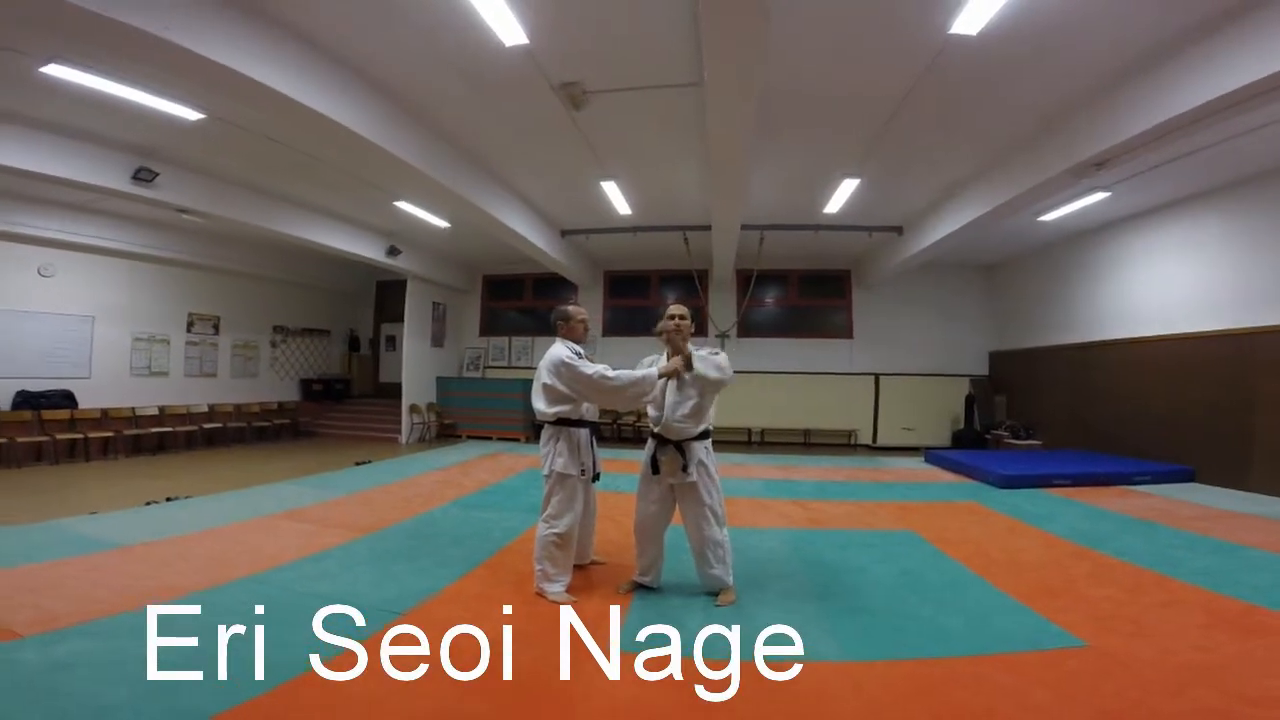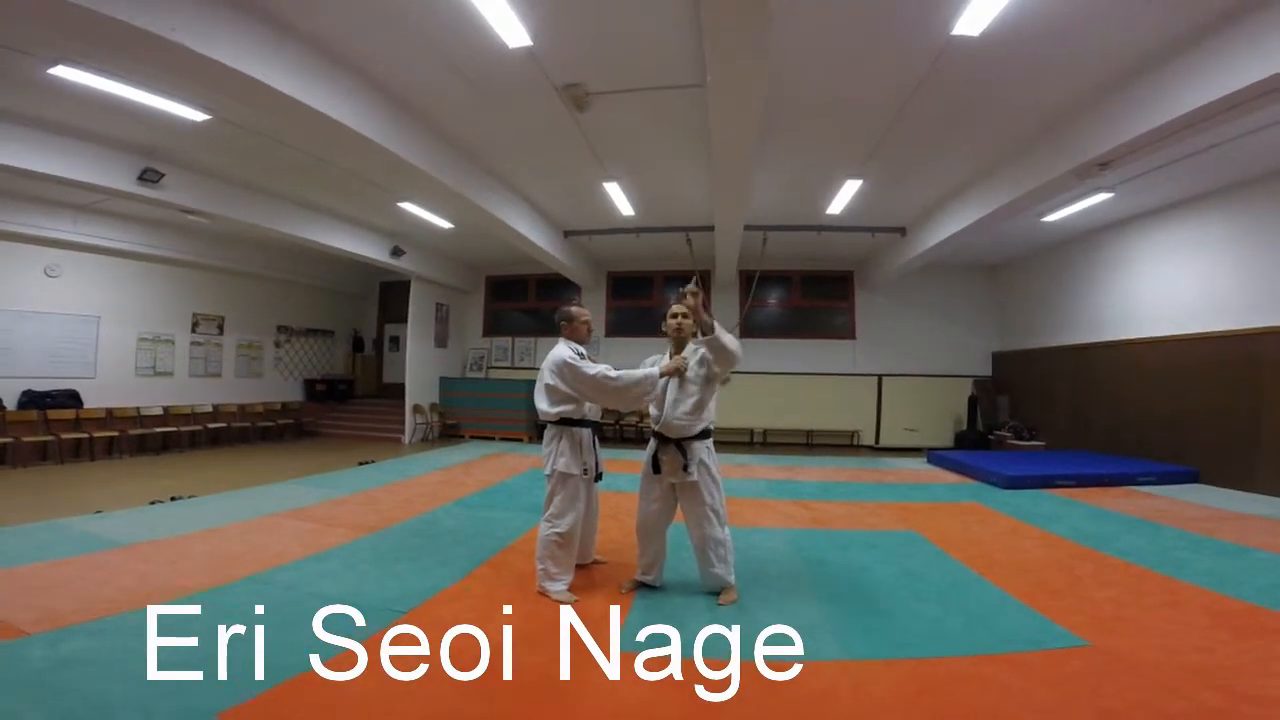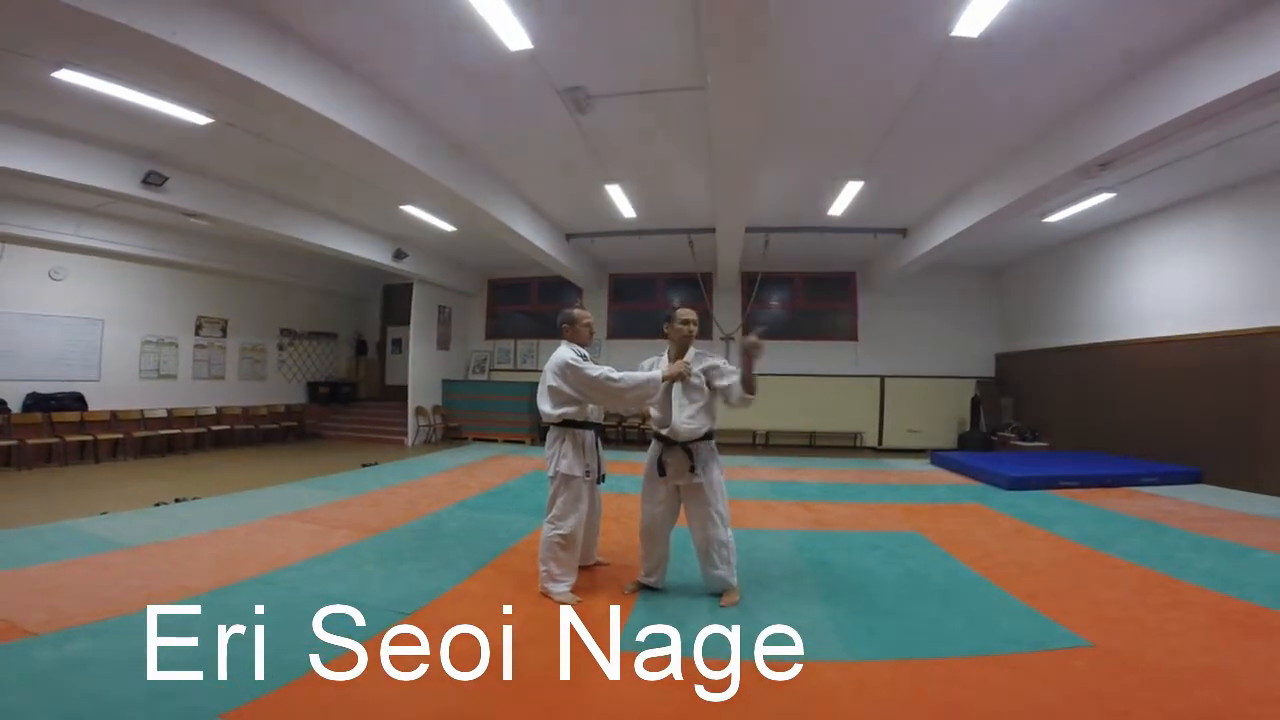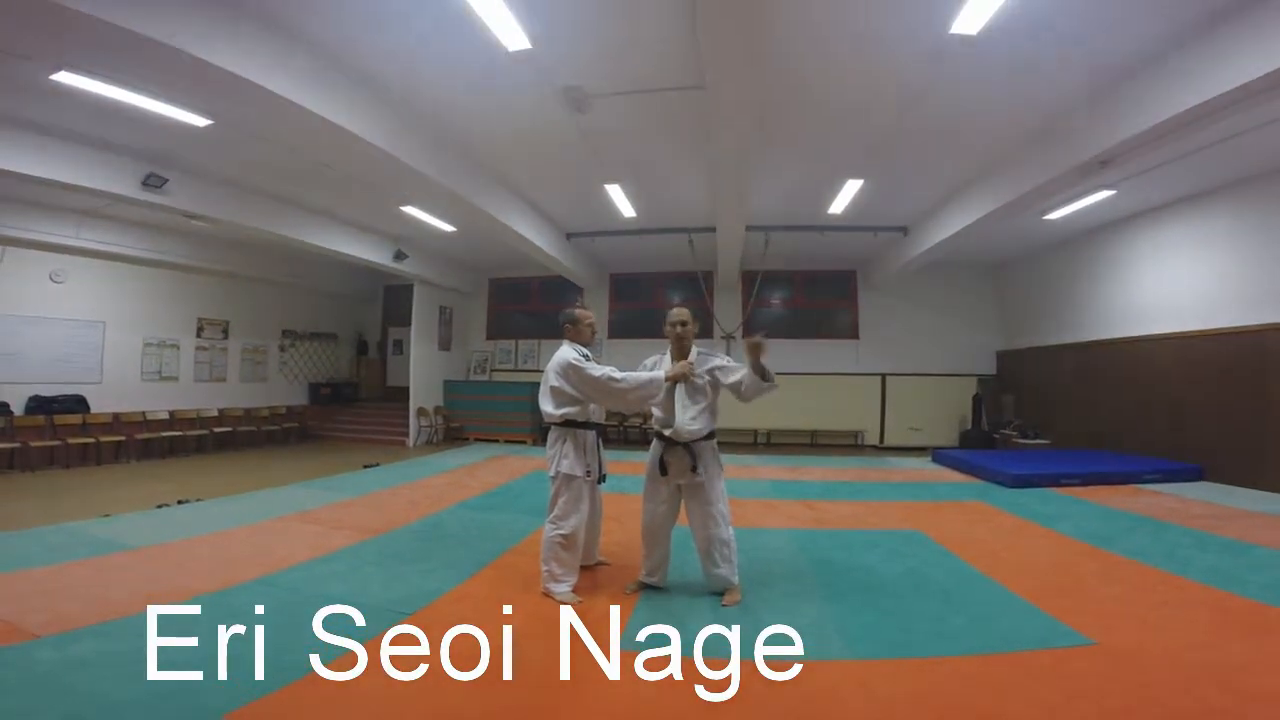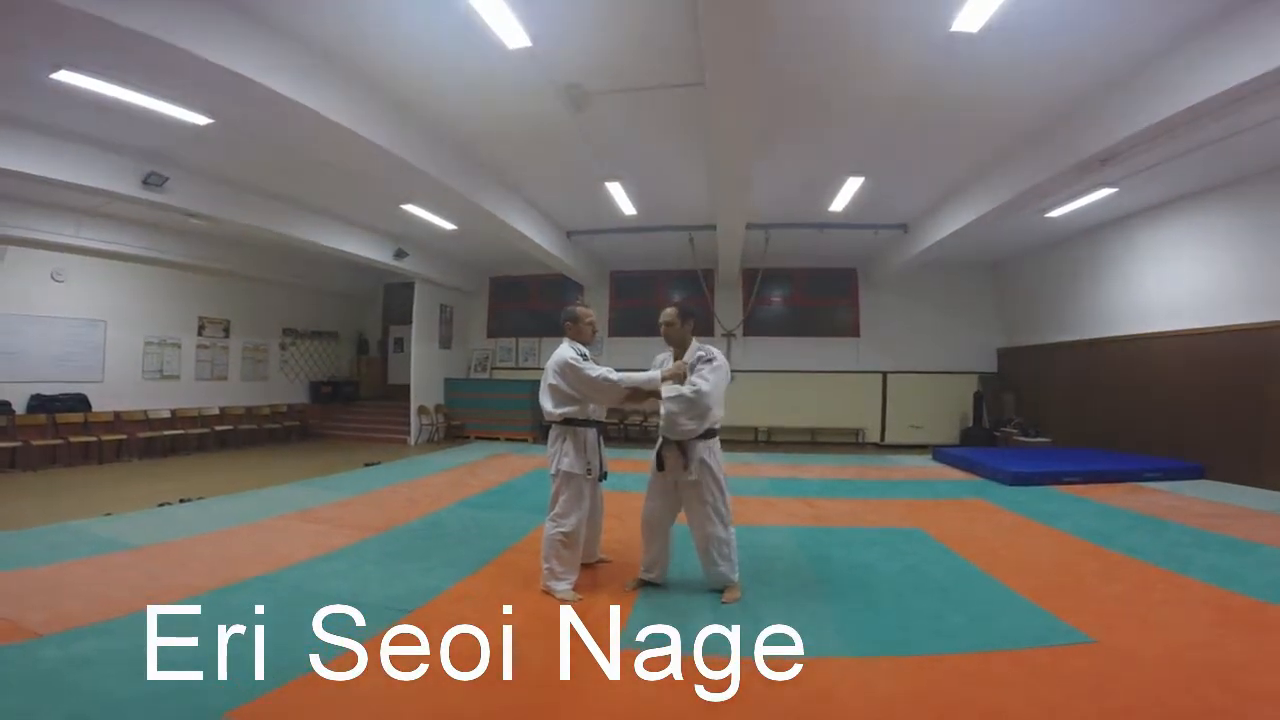
dt=0.4s
person 1, frame 1
left shoulder: (708, 357)
right shoulder: (650, 363)
left elbow: (720, 375)
left wrist: (681, 350)
left hip: (694, 452)
right hip: (658, 451)
left knee: (707, 523)
right knee: (647, 520)
left ankle: (722, 582)
right ankle: (645, 576)
person 1, frame 2
left shoulder: (706, 357)
right shoulder: (653, 363)
left elbow: (730, 353)
left wrist: (702, 315)
left hip: (695, 452)
right hip: (659, 450)
left knee: (708, 522)
right knee: (649, 520)
left ankle: (724, 581)
right ankle: (647, 574)
person 1, frame 3
left shoulder: (709, 364)
right shoulder: (651, 365)
left elbow: (739, 396)
left wrist: (748, 365)
left hip: (699, 454)
right hip: (662, 453)
left knee: (711, 523)
right knee: (654, 522)
left ankle: (726, 583)
right ankle: (650, 577)
person 1, frame 4
left shoulder: (712, 363)
right shoulder: (652, 365)
left elbow: (751, 388)
left wrist: (755, 362)
left hip: (701, 454)
right hip: (663, 452)
left knee: (712, 523)
right knee: (654, 520)
left ankle: (727, 582)
right ankle: (652, 577)
person 1, frame 5
left shoulder: (710, 358)
right shoulder: (662, 361)
left elbow: (699, 396)
right elbow: (652, 388)
left wrist: (653, 393)
left hip: (699, 451)
right hip: (669, 448)
left knee: (711, 521)
right knee: (655, 517)
left ankle: (728, 580)
right ankle: (652, 573)
person 2, frame 1
left shoulder: (571, 355)
right shoulder: (561, 358)
left elbow: (593, 389)
right elbow: (607, 382)
right wrist: (660, 372)
left hip: (578, 439)
right hip: (564, 442)
left knee: (583, 505)
right knee: (561, 514)
left ankle: (579, 555)
right ankle: (549, 582)
person 2, frame 2
left shoulder: (574, 355)
right shoulder: (564, 358)
left elbow: (596, 389)
right elbow: (610, 382)
right wrist: (661, 372)
left hip: (580, 439)
right hip: (566, 442)
left knee: (585, 505)
right knee: (562, 513)
left ankle: (582, 555)
right ankle: (551, 581)
person 2, frame 3
left shoulder: (576, 358)
right shoulder: (566, 361)
left elbow: (599, 392)
right elbow: (613, 384)
right wrist: (664, 375)
left hip: (582, 441)
right hip: (569, 444)
left knee: (588, 506)
right knee: (565, 515)
left ankle: (584, 556)
right ankle: (554, 582)
person 2, frame 4
left shoulder: (577, 358)
right shoulder: (568, 360)
left elbow: (602, 391)
right elbow: (615, 383)
right wrist: (667, 375)
left hip: (583, 441)
right hip: (570, 444)
left knee: (589, 506)
right knee: (566, 514)
left ankle: (585, 556)
right ankle: (556, 582)
person 2, frame 5
left shoulder: (578, 356)
right shoulder: (567, 359)
left elbow: (599, 390)
right elbow: (611, 383)
right wrist: (663, 375)
left hip: (585, 438)
right hip: (571, 441)
left knee: (590, 504)
right knee: (567, 513)
left ankle: (587, 554)
right ankle: (556, 580)
